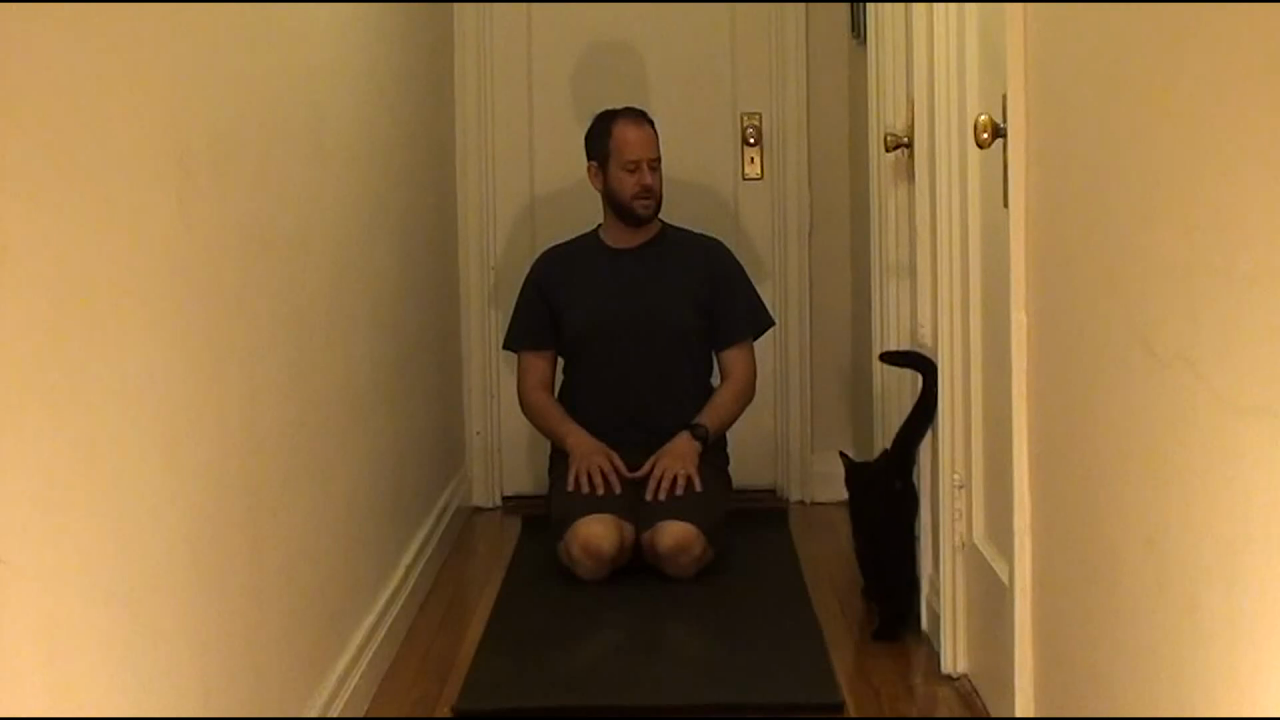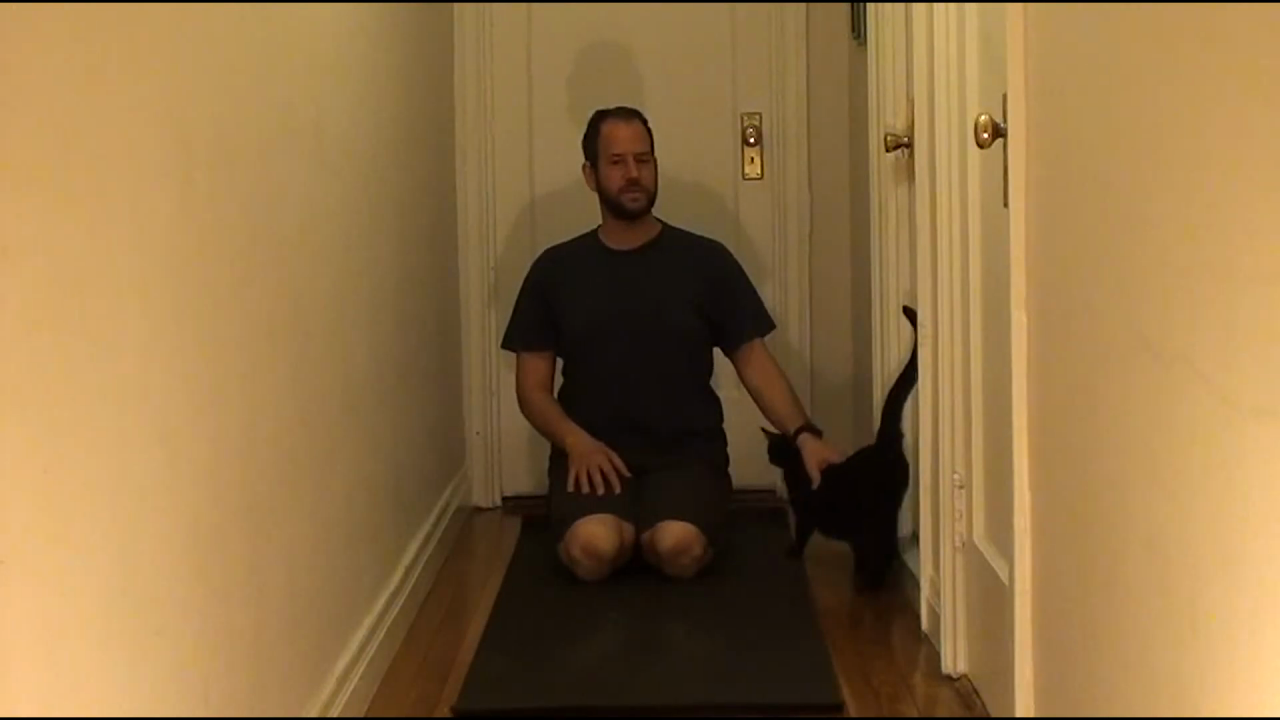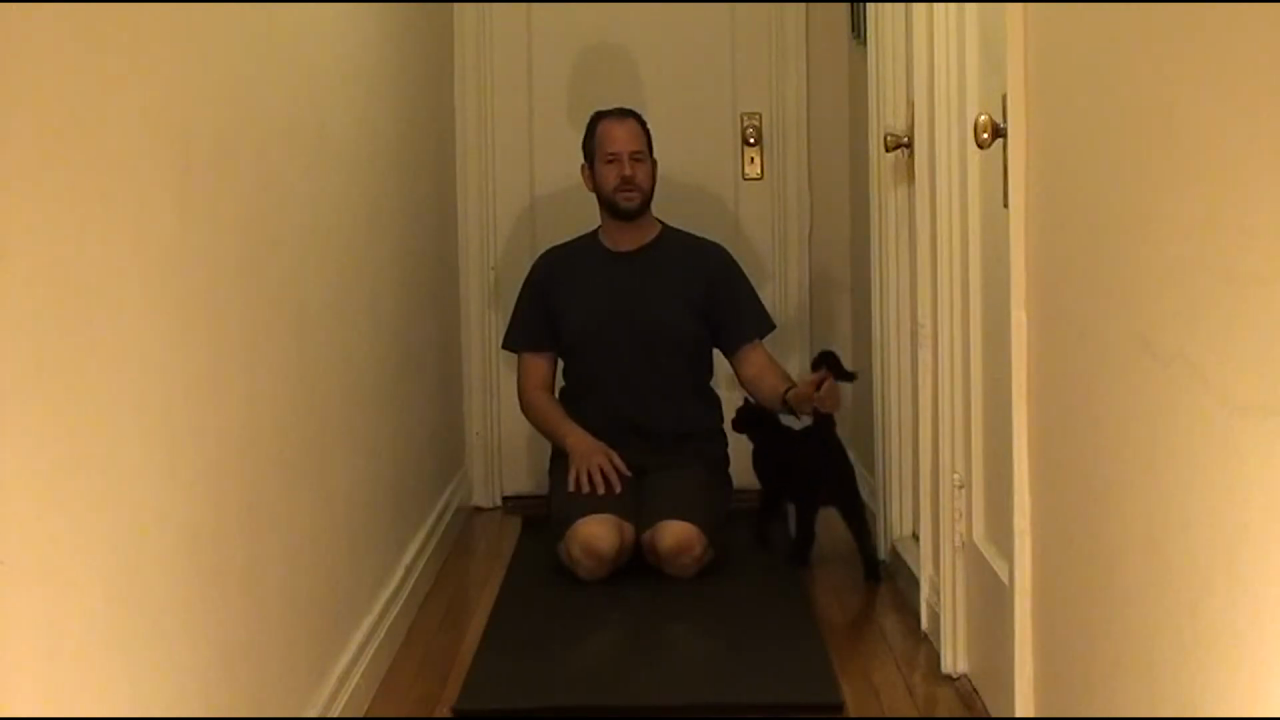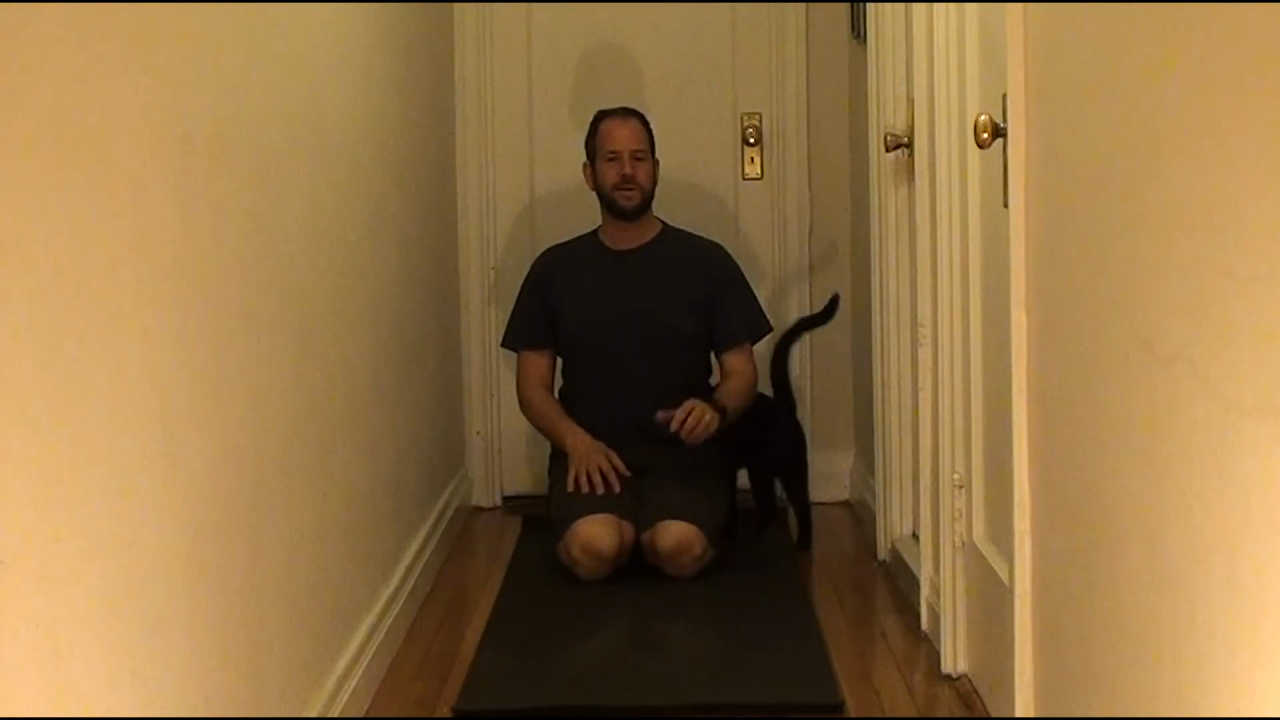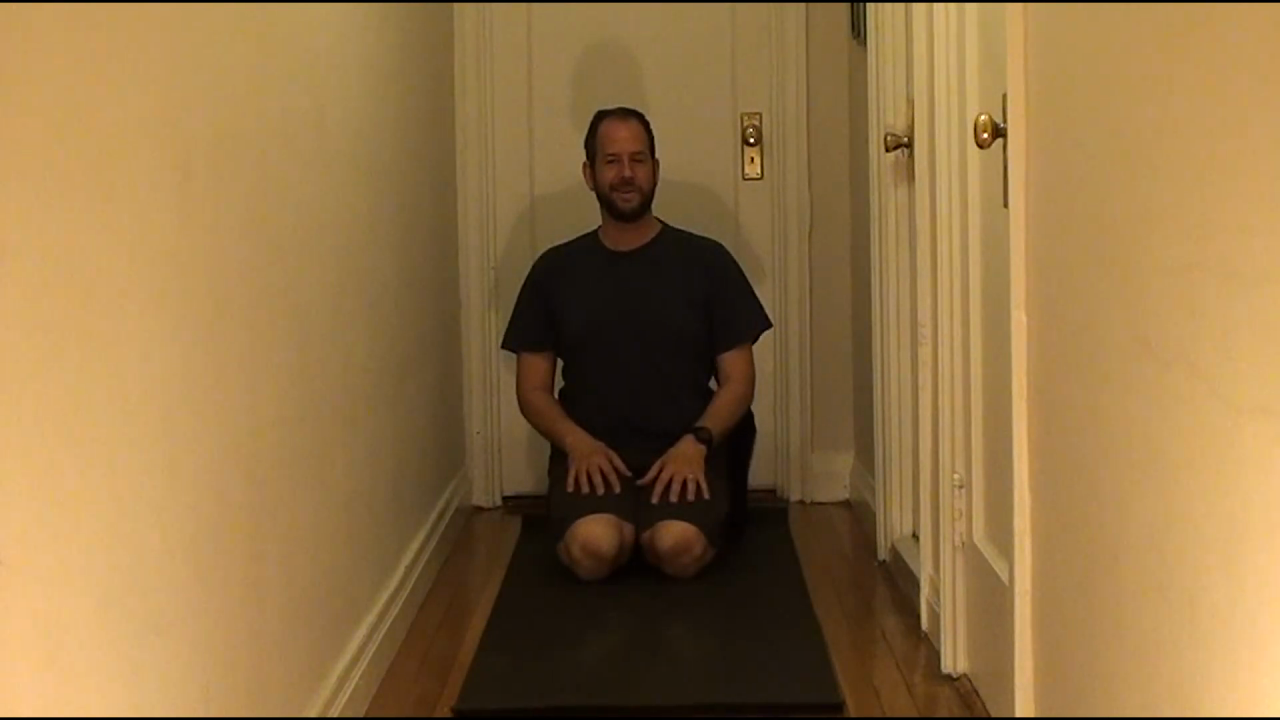
dt=1s
person 1, frame 1
left shoulder: (707, 259)
right shoulder: (556, 269)
left elbow: (740, 375)
right elbow: (534, 388)
left wrist: (693, 439)
right wrist: (577, 442)
left hip: (683, 449)
right hip: (593, 450)
left knee: (677, 547)
right knee: (592, 549)
left ankle: (653, 526)
right ankle: (624, 526)
person 1, frame 2
left shoulder: (706, 261)
right shoulder: (555, 270)
left elbow: (755, 364)
right elbow: (533, 388)
left wrist: (804, 434)
right wrist: (576, 441)
left hip: (688, 449)
right hip: (593, 450)
left knee: (678, 548)
right knee: (593, 550)
left ankle: (663, 524)
right ankle: (623, 526)
person 1, frame 3
left shoulder: (705, 262)
right shoulder: (555, 270)
left elbow: (753, 365)
right elbow: (534, 389)
left wrist: (794, 396)
right wrist: (576, 441)
left hip: (687, 449)
right hip: (593, 450)
left knee: (679, 549)
right knee: (594, 548)
left ankle: (670, 521)
right ankle: (622, 528)
person 1, frame 4
left shoulder: (706, 261)
right shoulder: (554, 269)
left elbow: (742, 374)
right elbow: (533, 388)
left wrist: (713, 408)
right wrist: (575, 440)
left hip: (682, 448)
right hip: (592, 450)
left knee: (679, 549)
right knee: (592, 549)
left ankle: (651, 526)
right ankle: (622, 527)
person 1, frame 5
left shoulder: (707, 261)
right shoulder: (554, 271)
left elbow: (738, 381)
right elbow: (533, 390)
left wrist: (696, 442)
right wrist: (577, 441)
left hip: (682, 450)
right hip: (591, 451)
left knee: (679, 548)
right knee: (593, 550)
left ankle: (651, 527)
right ankle: (622, 527)
